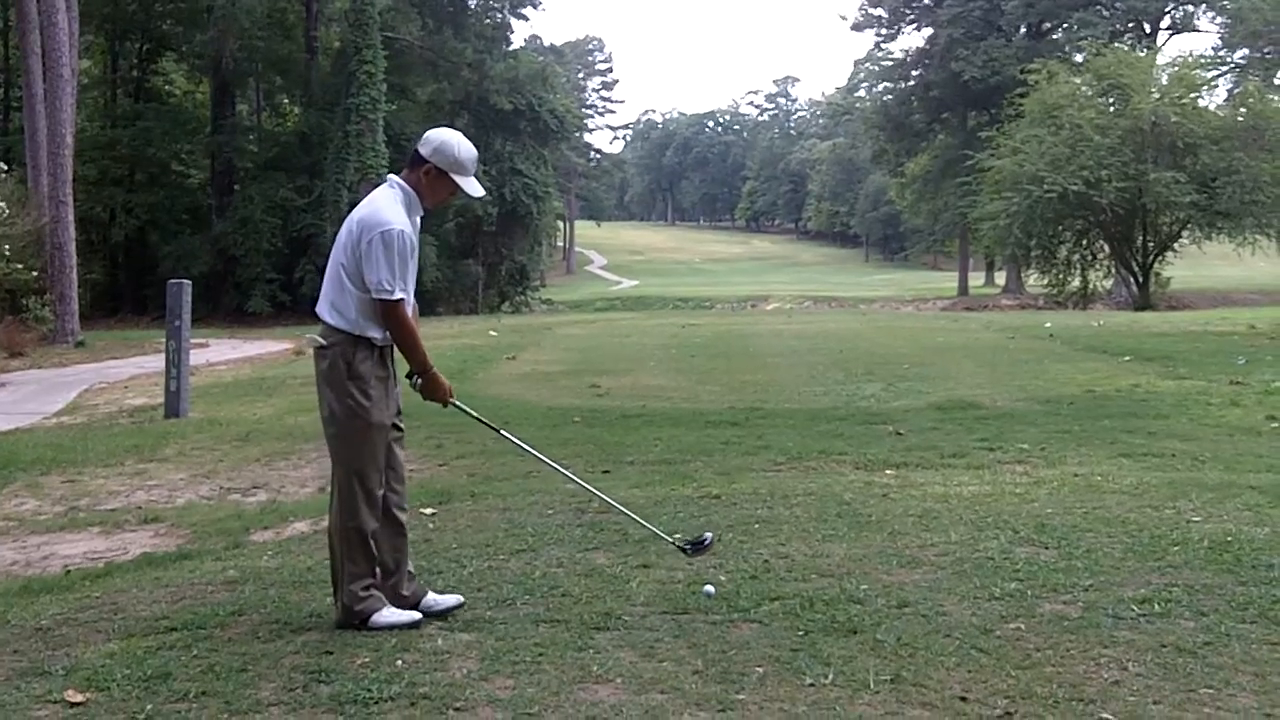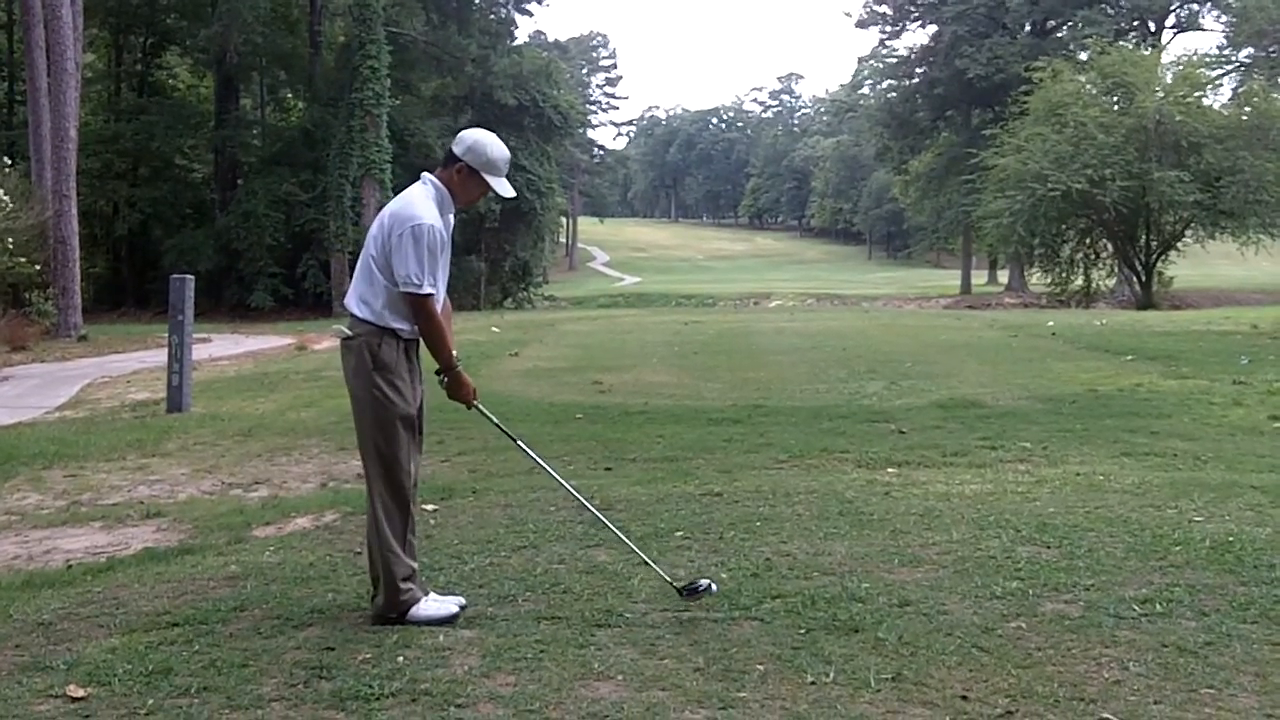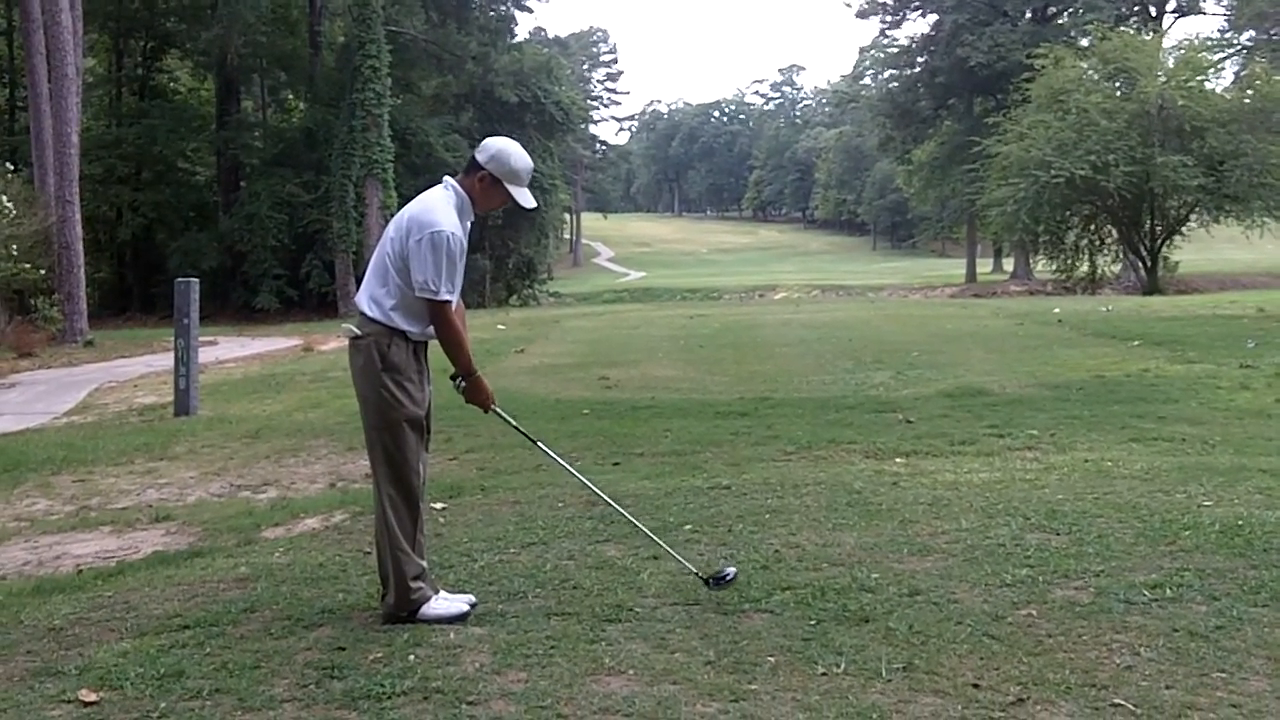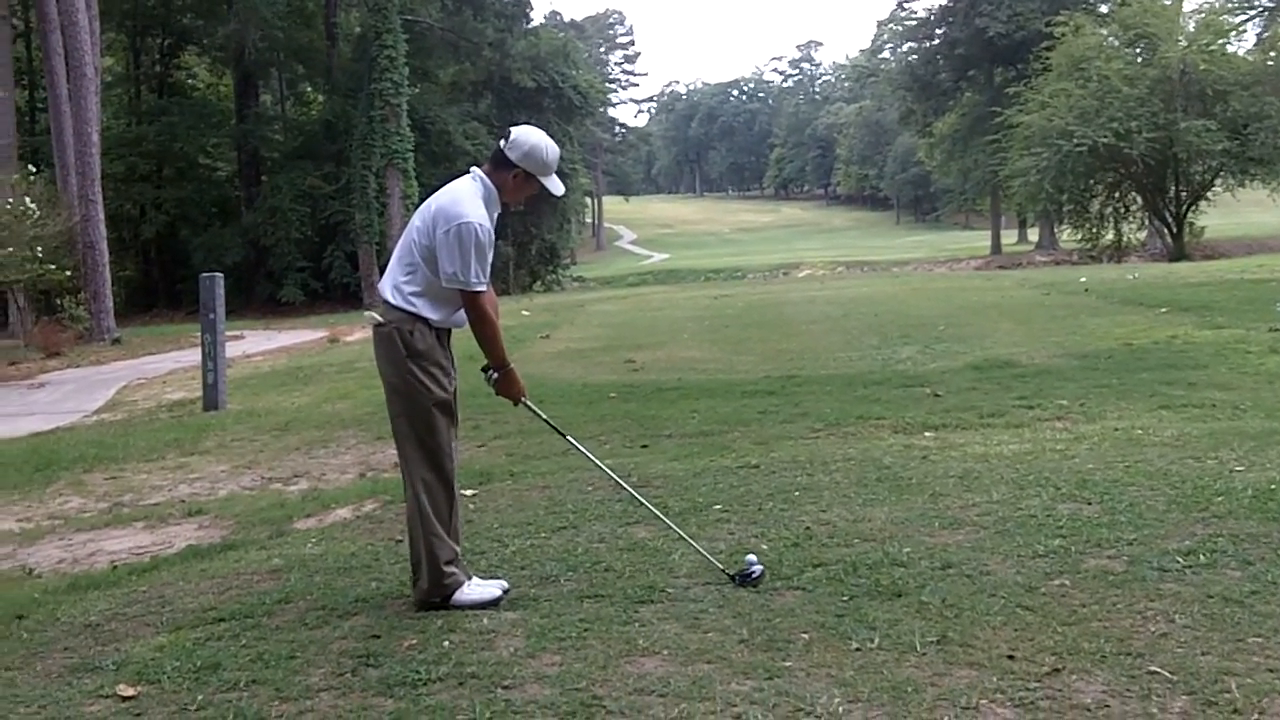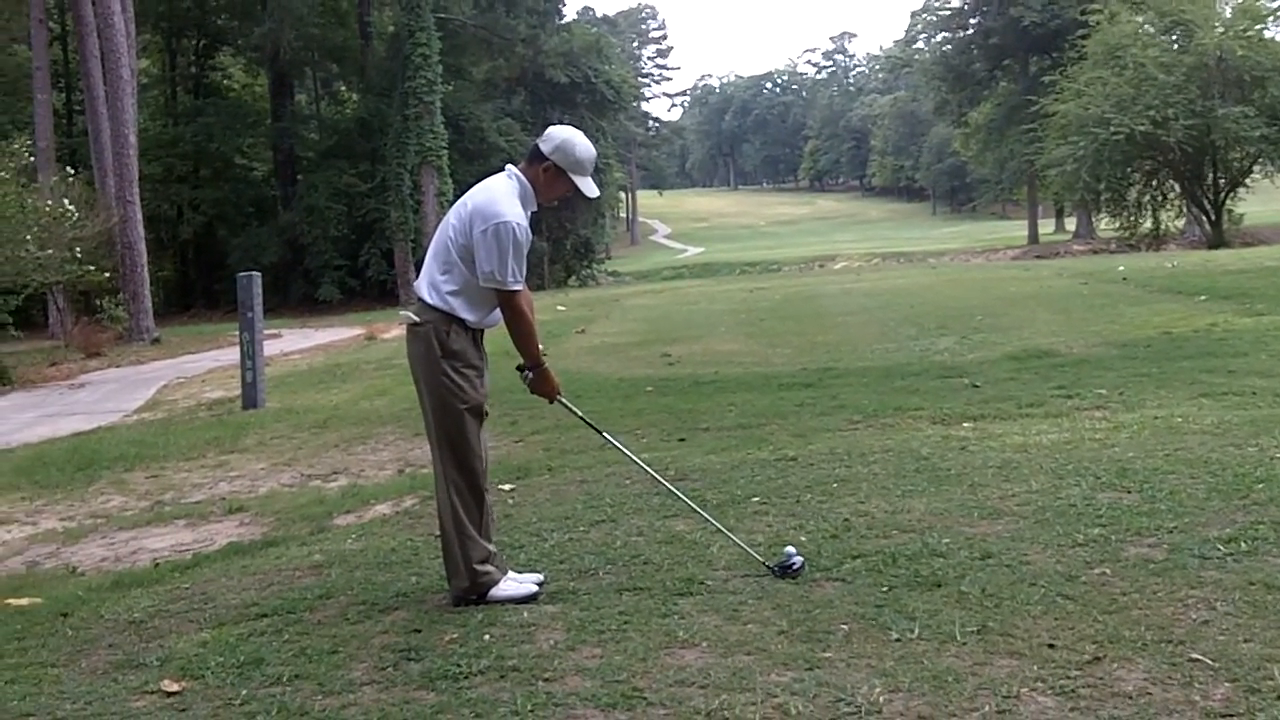
dt=0.7s
person 1, frame 1
left shoulder: (399, 208)
right shoulder: (390, 223)
right elbow: (392, 312)
left wrist: (421, 366)
right wrist: (428, 374)
left hip: (373, 356)
right hip: (354, 358)
left knee: (388, 480)
right knee: (360, 483)
left ankle: (398, 588)
right ankle: (358, 601)
person 1, frame 2
left shoulder: (435, 209)
right shoulder: (420, 218)
left elbow: (437, 295)
right elbow: (421, 307)
left wrist: (451, 359)
right wrist: (452, 371)
left hip: (396, 346)
right hip: (379, 348)
left knee: (402, 474)
right knee: (393, 477)
left ankle: (404, 585)
right ankle: (395, 597)
person 1, frame 3
left shoulder: (448, 207)
right shoulder: (440, 225)
left elbow: (452, 300)
right elbow: (441, 314)
left wrist: (466, 367)
right wrist: (471, 377)
left hip: (403, 345)
right hip: (387, 348)
left knee: (410, 474)
right knee: (400, 475)
left ankle: (415, 584)
right ankle: (406, 596)
person 1, frame 4
left shoulder: (473, 196)
right shoulder: (468, 217)
left elbow: (482, 288)
right elbow: (475, 304)
left wrist: (499, 359)
right wrist: (504, 369)
left hip: (424, 332)
right hip: (411, 335)
left knee: (437, 457)
right knee: (432, 460)
left ankle: (446, 571)
right ankle: (438, 582)
person 1, frame 5
left shoulder: (504, 191)
right shoulder: (505, 215)
left elbow: (516, 289)
right elbow: (512, 303)
left wrist: (534, 355)
right wrist: (539, 368)
left hip: (456, 331)
right hip: (445, 335)
left knee: (470, 457)
right knee: (461, 459)
left ankle: (485, 565)
right ankle: (474, 579)
